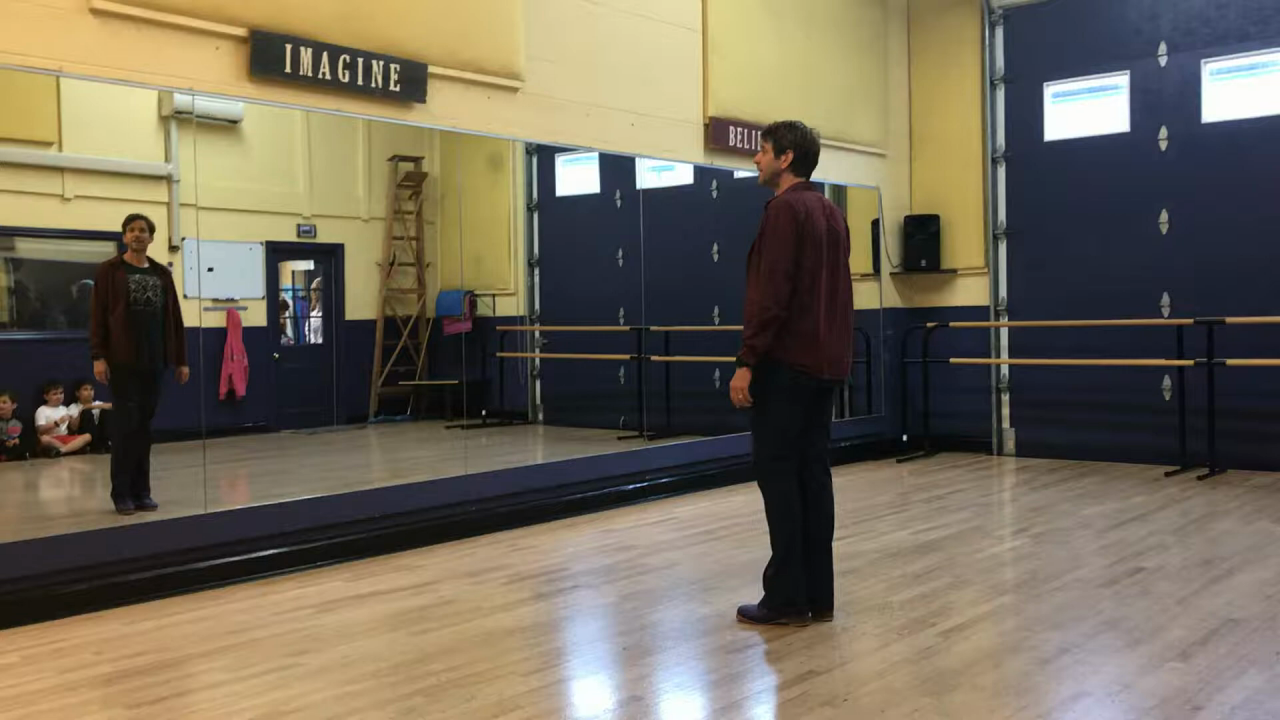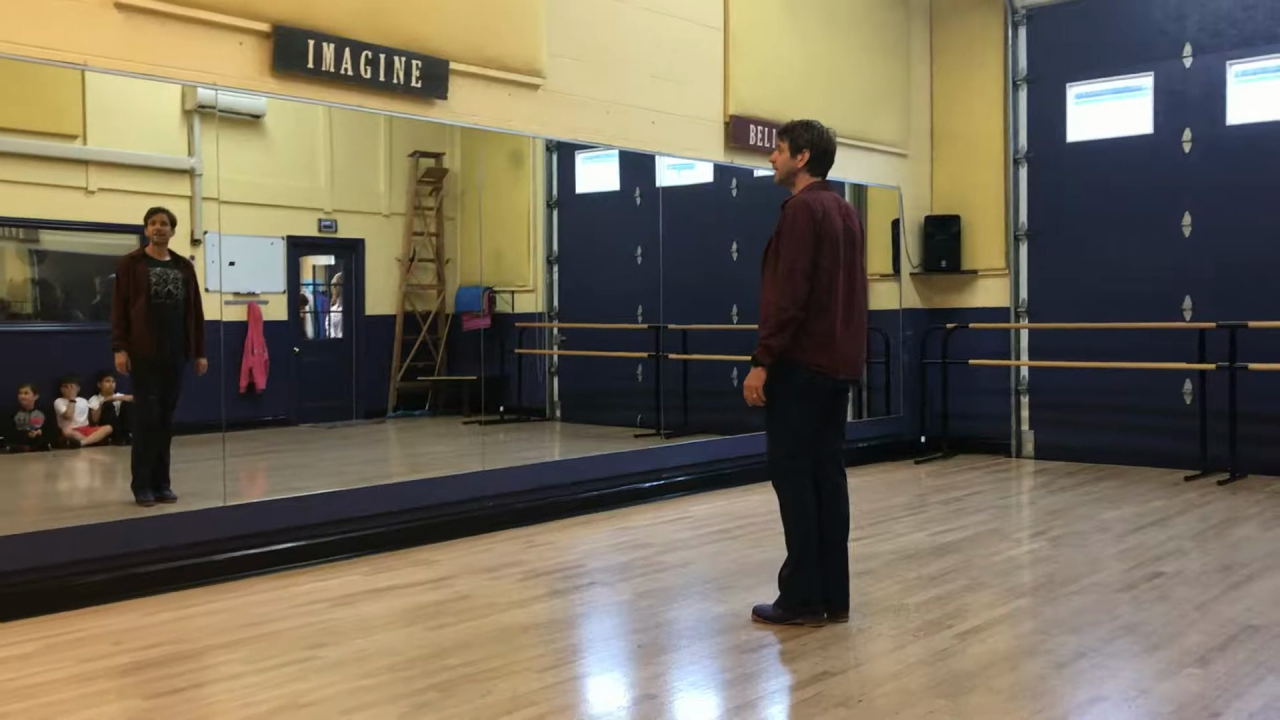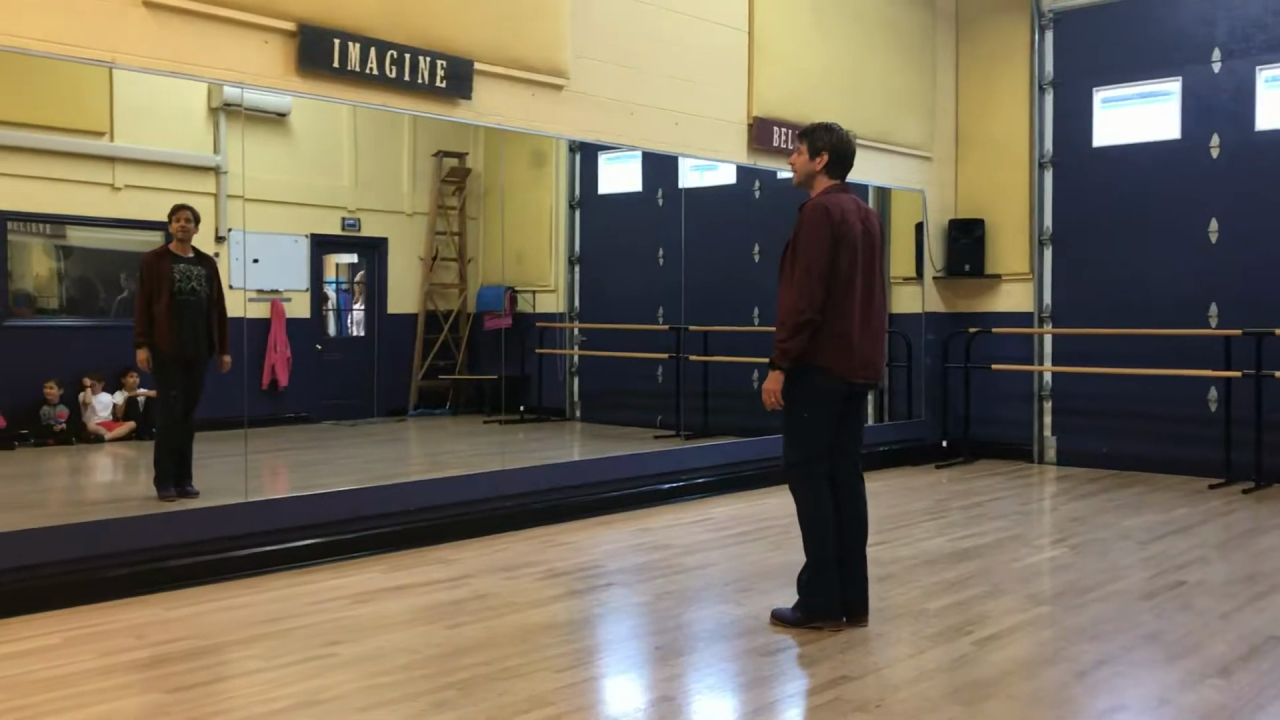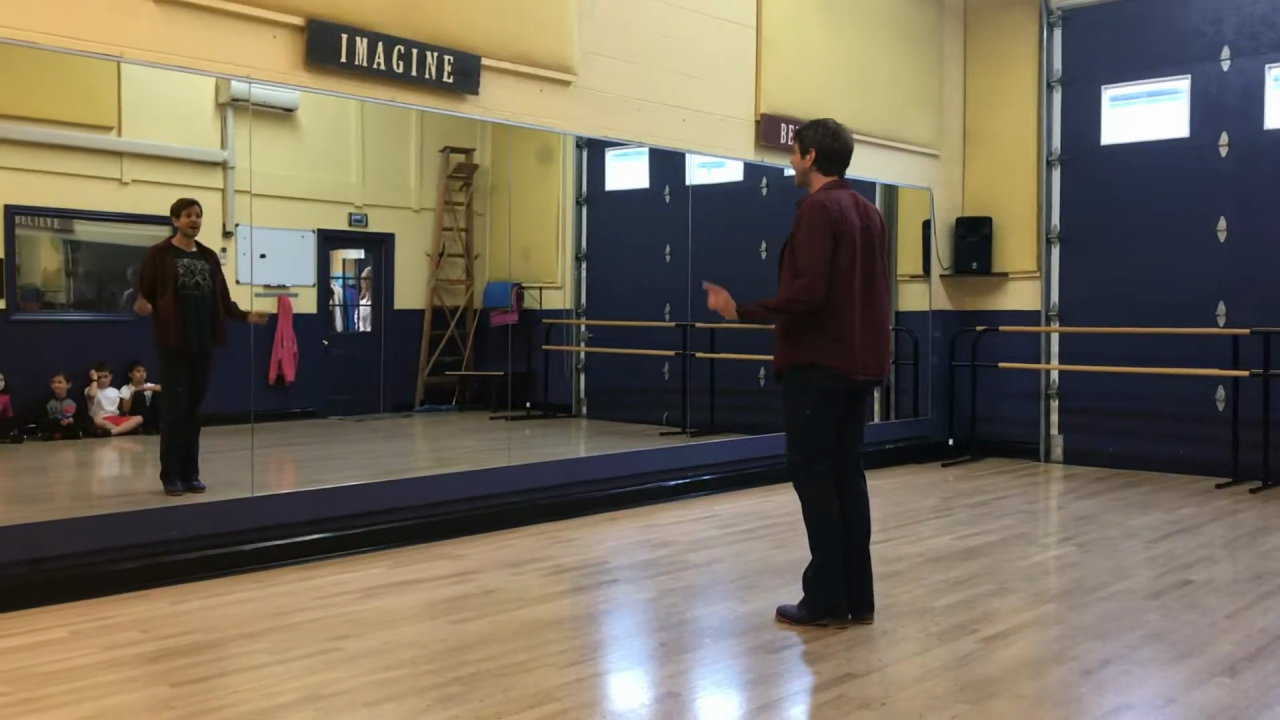
dt=0.5s
person 1, frame 1
left shoulder: (785, 209)
right shoulder: (832, 214)
left elbow: (771, 295)
left wrist: (747, 362)
left hip: (786, 364)
right hip: (825, 363)
left knee: (777, 474)
right knee: (813, 473)
left ankle: (787, 598)
right ankle: (818, 595)
person 1, frame 2
left shoulder: (802, 209)
right shoulder: (846, 213)
left elbow: (788, 296)
left wrist: (762, 361)
left hip: (801, 364)
right hip: (839, 363)
left knee: (792, 474)
right knee: (828, 473)
left ankle: (802, 598)
right ankle: (834, 595)
person 1, frame 3
left shoulder: (819, 211)
right shoulder: (865, 216)
left elbow: (805, 300)
left wrist: (779, 365)
left hip: (819, 368)
right hip: (857, 367)
left knee: (808, 477)
right knee: (845, 477)
left ankle: (820, 602)
right ankle: (853, 599)
person 1, frame 4
left shoulder: (817, 208)
right shoulder: (868, 212)
left elbow: (804, 292)
left wrist: (741, 310)
left hip: (817, 364)
right hip: (860, 364)
left knee: (812, 475)
right knee: (847, 474)
left ankle: (826, 599)
right ankle: (857, 597)
person 2, frame 1
left shoulder: (162, 274)
right shoulder: (109, 271)
left elbow: (174, 319)
right elbow: (98, 317)
left wrist: (181, 359)
right wrist: (98, 356)
left hip: (154, 361)
right hip: (122, 361)
left knee: (144, 426)
right knee: (125, 425)
left ankle: (141, 491)
right ankle: (122, 493)
person 2, frame 2
left shoulder: (184, 267)
right shoulder: (131, 264)
left elbow: (195, 311)
right elbow: (120, 309)
left wrist: (200, 351)
right wrist: (119, 348)
left hip: (175, 354)
right hip: (144, 354)
left knee: (165, 418)
right knee: (146, 417)
left ankle: (161, 483)
right ankle: (142, 485)
person 2, frame 3
left shoulder: (207, 264)
right shoulder: (154, 260)
left elbow: (218, 309)
right elbow: (143, 305)
left wrist: (223, 348)
right wrist: (142, 345)
left hip: (199, 350)
right hip: (167, 350)
left knee: (188, 414)
right knee: (169, 413)
left ankle: (184, 479)
right ankle: (164, 480)
person 2, frame 4
left shoulder: (209, 257)
right shoulder: (159, 255)
left elbow: (222, 299)
right elbow: (146, 293)
left wrist: (245, 317)
right wrist: (145, 307)
left hip: (204, 344)
right hip: (172, 344)
left knee: (194, 408)
right knee: (175, 407)
left ankle: (190, 473)
right ankle: (171, 475)
